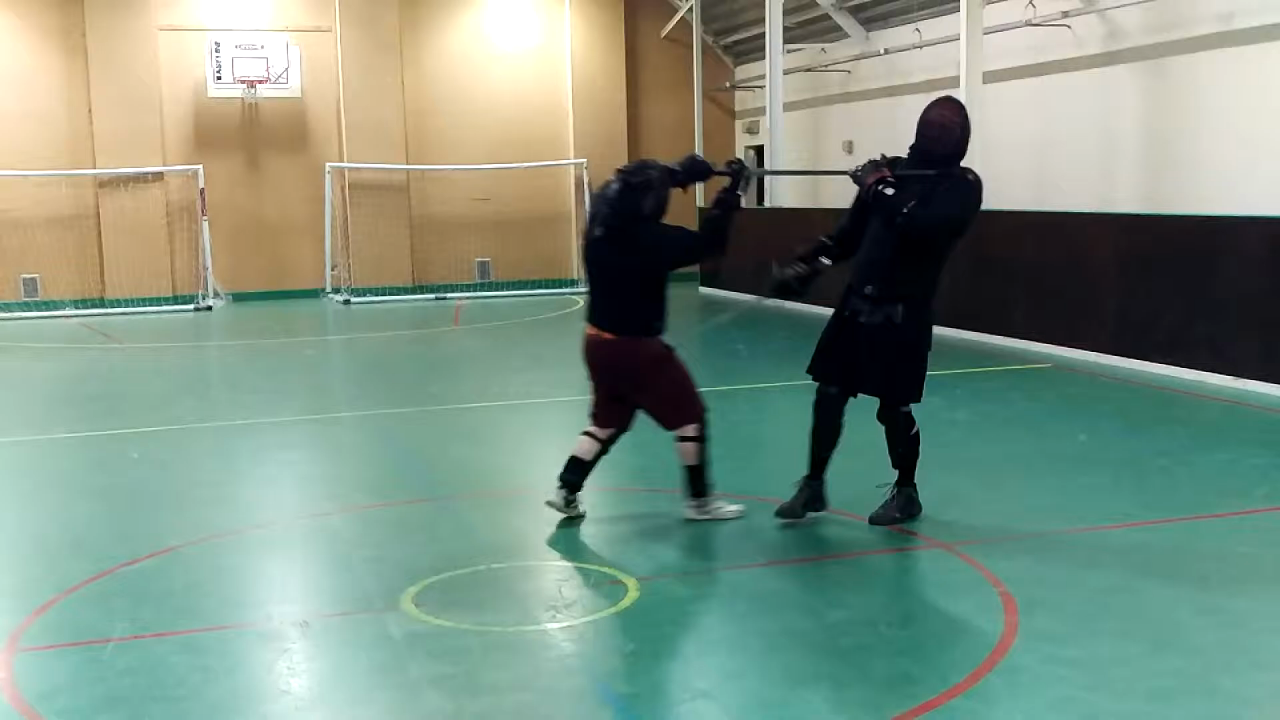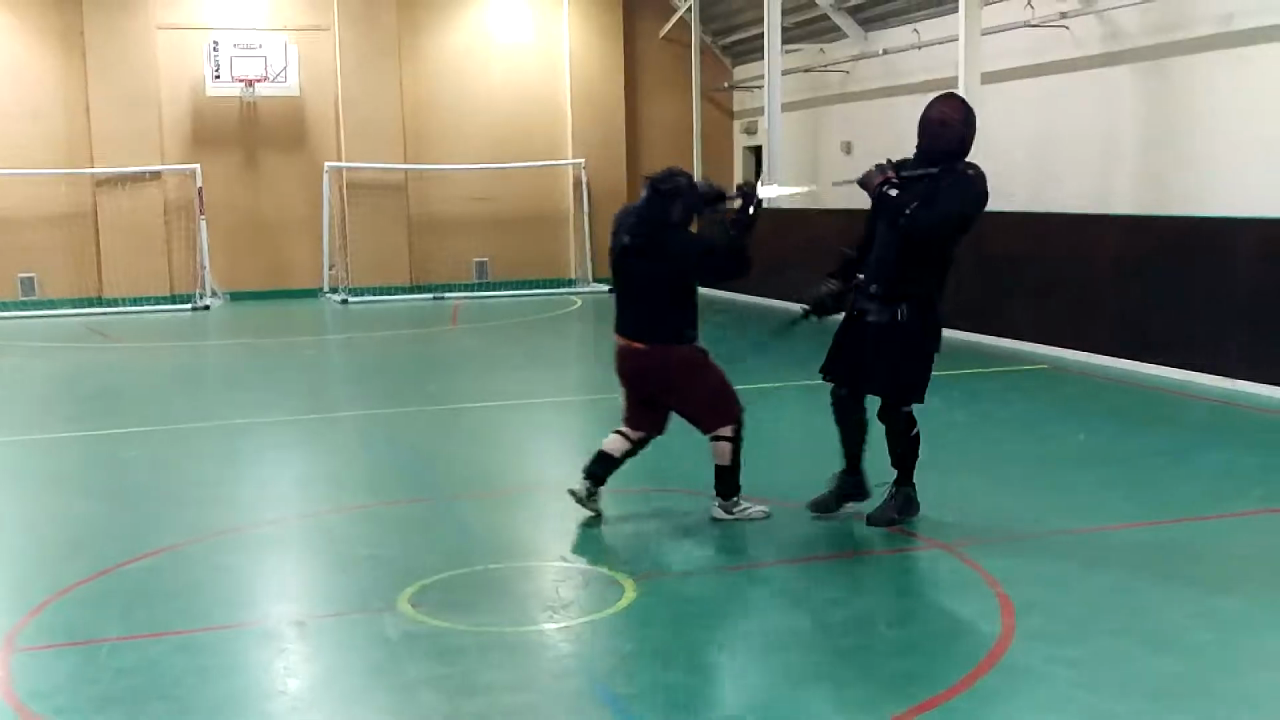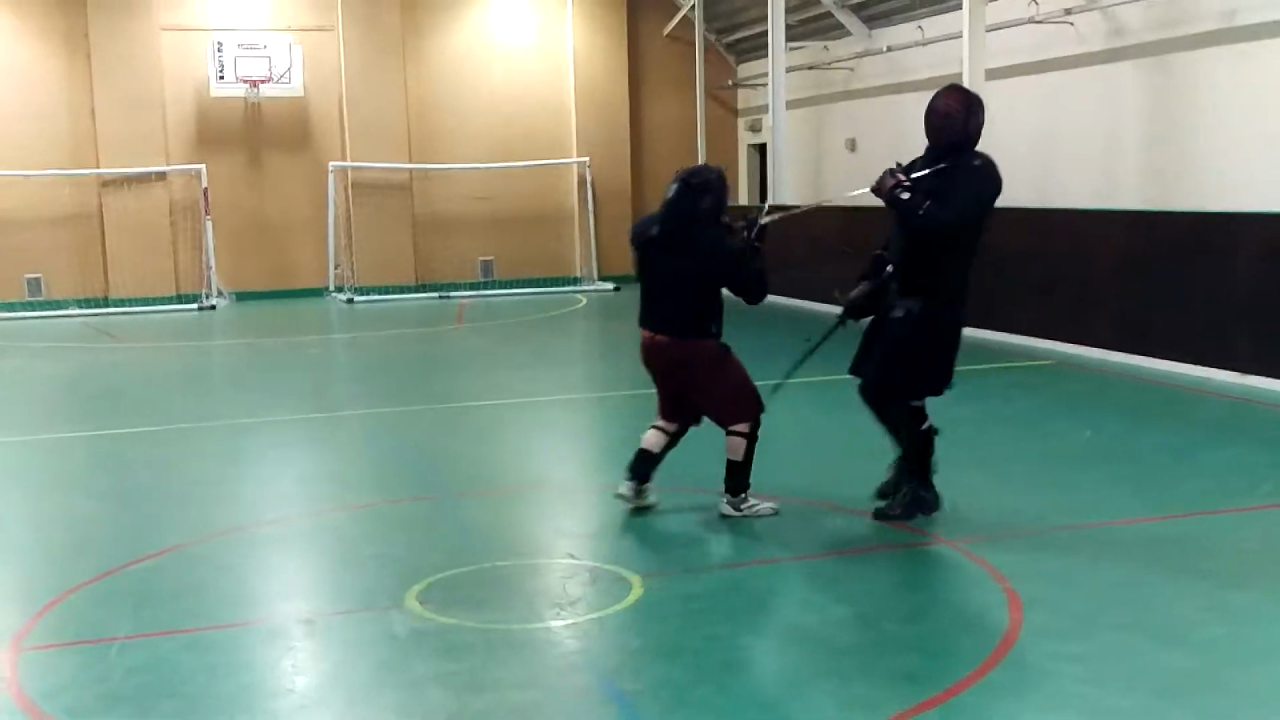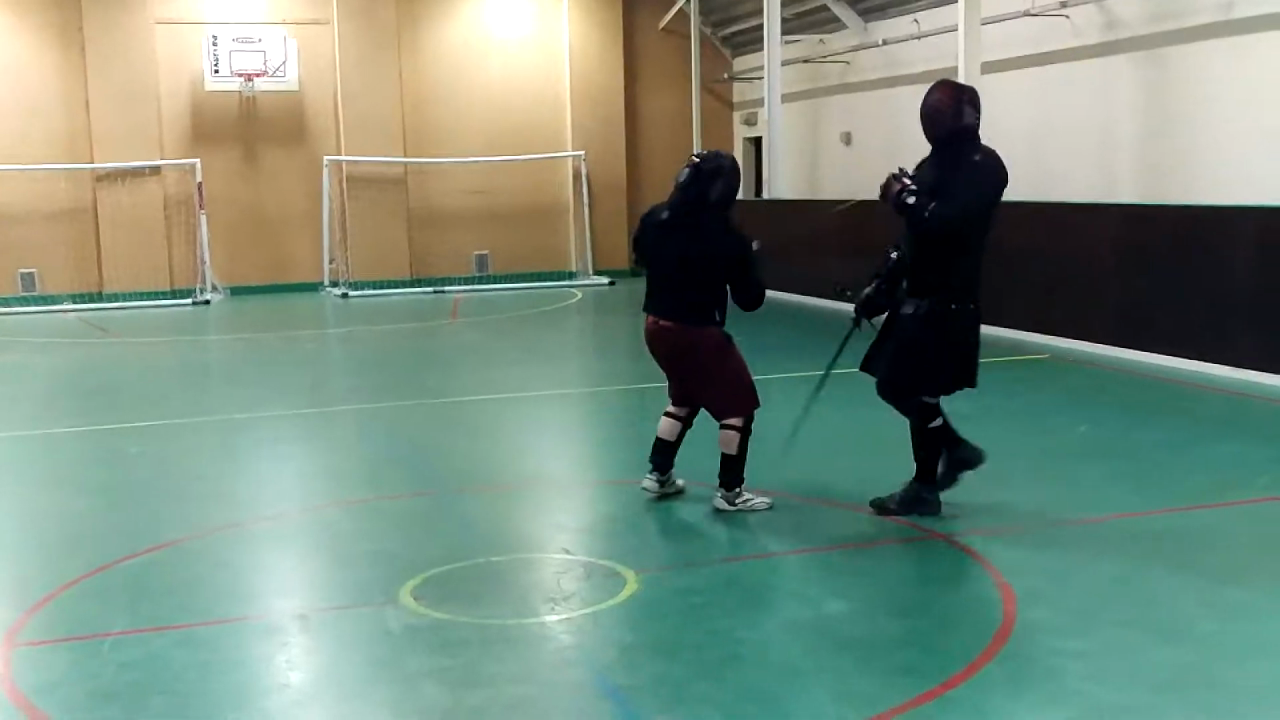
dt=0.1s
person 1, frame 1
left shoulder: (962, 185)
right shoulder: (890, 170)
left elbow: (925, 231)
right elbow: (851, 232)
left wrist: (884, 192)
right wrist: (805, 266)
left hip: (903, 313)
right hip: (859, 302)
left knee: (893, 406)
right knee: (829, 393)
left ankle: (905, 493)
right ankle: (813, 486)
person 1, frame 2
left shoulder: (967, 180)
right shoulder: (902, 170)
left elbow: (928, 229)
left wrist: (888, 191)
right wrist: (839, 282)
left hip: (910, 310)
right hip: (870, 302)
left knee: (895, 406)
right knee: (845, 392)
left ankle: (904, 492)
right ankle: (851, 477)
person 1, frame 3
left shoulder: (979, 172)
right shoulder: (919, 167)
left elbow: (940, 227)
left wrist: (898, 194)
right wrist: (869, 285)
left hip: (933, 308)
right hip: (900, 301)
left knee: (906, 398)
right knee: (876, 390)
left ankle: (920, 489)
right ankle: (911, 459)
person 1, frame 4
left shoulder: (982, 166)
right shoulder: (932, 165)
left elbow: (945, 226)
left wrist: (903, 197)
right wrist: (882, 284)
left hip: (946, 304)
right hip: (914, 298)
left knee: (920, 395)
right knee: (894, 386)
left ankle: (924, 488)
right ankle: (957, 449)
person 2, frame 1
left shoulder: (599, 221)
right shoulder: (656, 240)
left elbow: (610, 190)
right elbow: (708, 242)
left wrist: (680, 171)
right wrist: (732, 193)
left hip: (598, 342)
right hip: (638, 346)
left knee: (607, 422)
right knee: (689, 417)
left ankle: (567, 492)
right ankle: (700, 501)
person 2, frame 2
left shoulder: (625, 229)
right shoulder: (686, 248)
left elbow: (647, 205)
right elbow: (733, 263)
left wrist: (701, 199)
right wrist: (745, 214)
left hip: (630, 350)
right hip: (670, 353)
left knee: (639, 425)
right knee: (726, 416)
left ankle: (590, 484)
right ankle: (727, 501)
person 2, frame 3
left shoulder: (647, 230)
right shoulder: (718, 248)
right elbow: (755, 291)
right wrist: (751, 249)
left hip: (653, 342)
right hip: (695, 346)
left knee: (674, 416)
right knee: (744, 413)
left ankle: (635, 481)
right ankle: (736, 498)
person 2, frame 4
left shoulder: (654, 219)
right shoulder: (725, 237)
left elbow: (642, 258)
right elbow: (750, 298)
right wrist: (746, 256)
left hip: (657, 328)
right hip: (698, 333)
left knee: (684, 400)
right knee: (739, 406)
left ankle: (659, 474)
right ankle: (730, 492)
